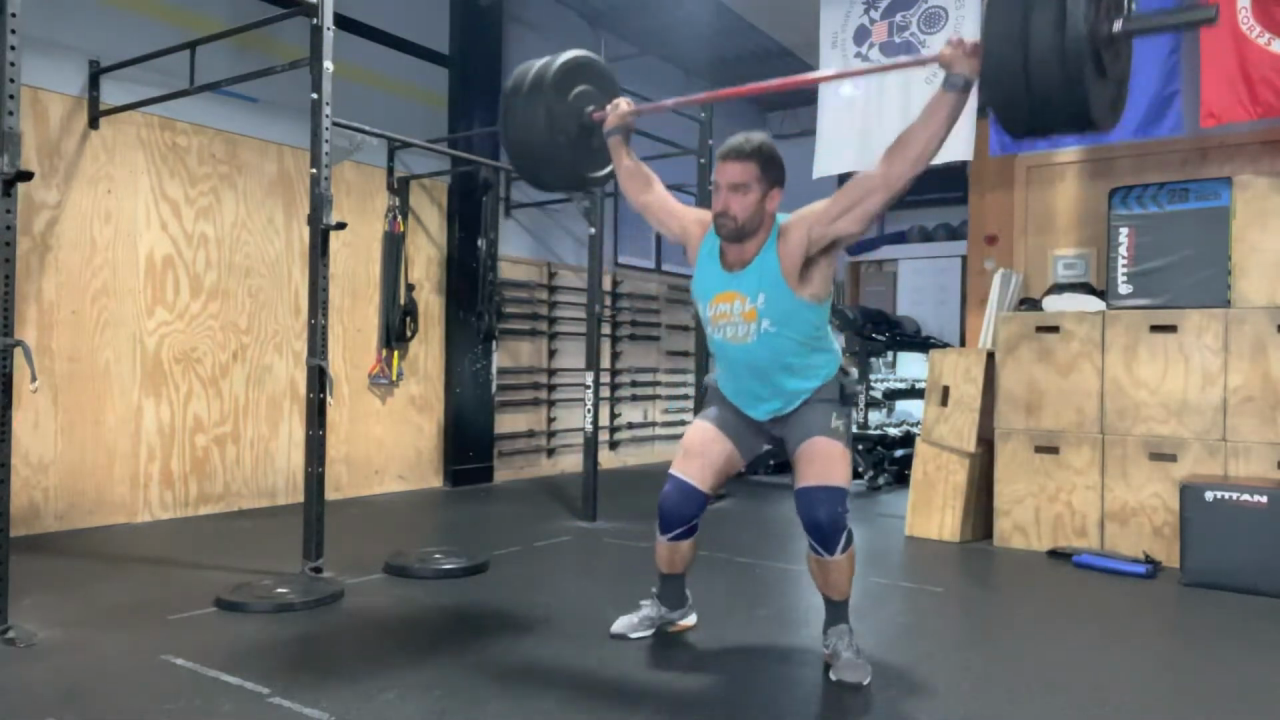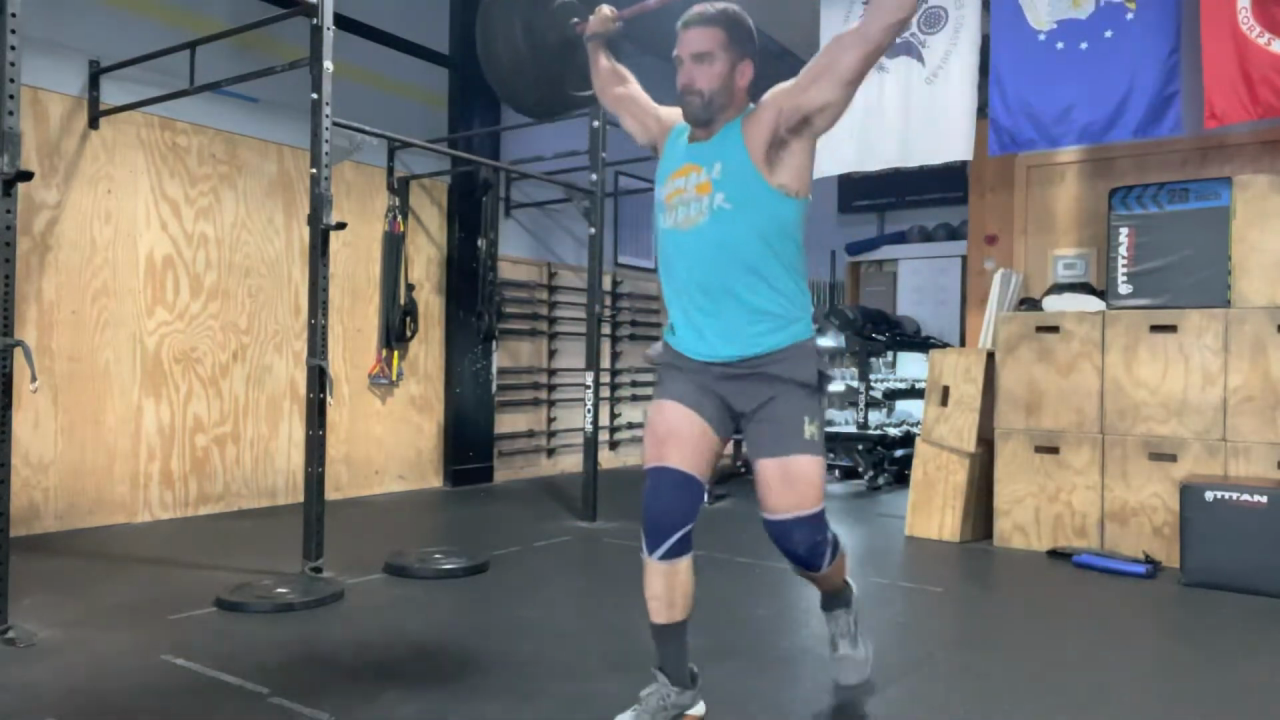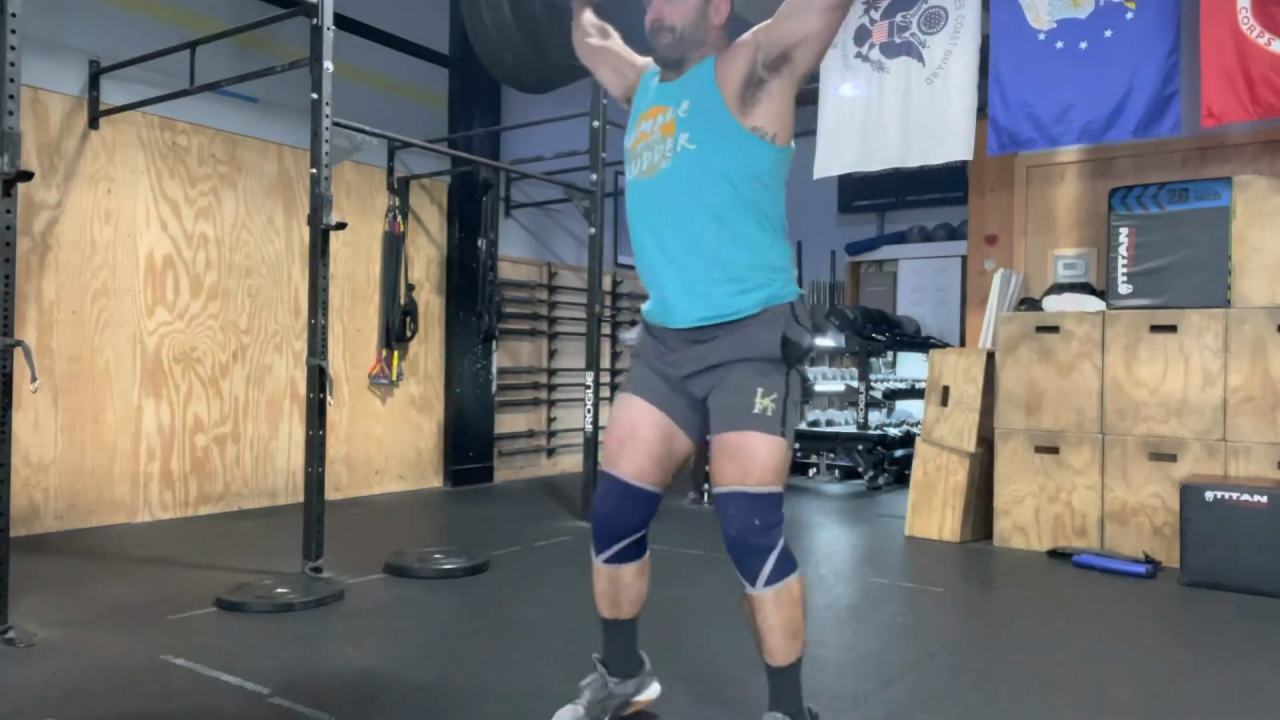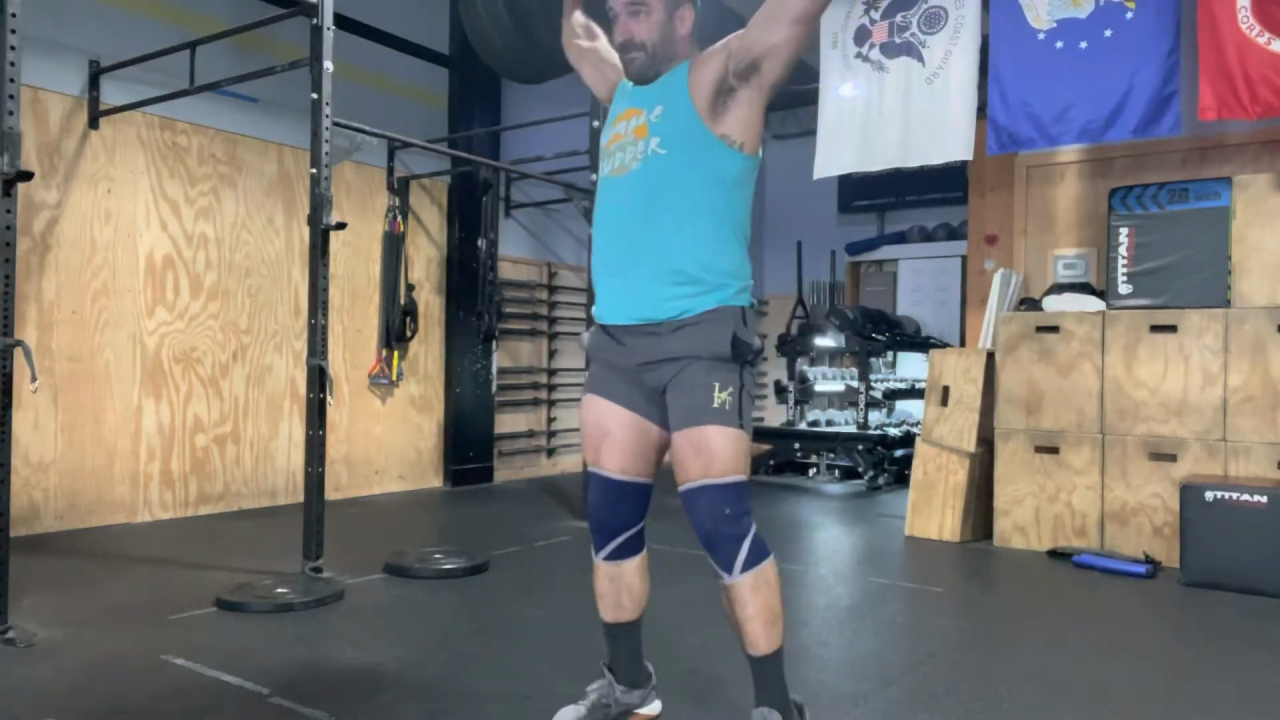
dt=0.5s
person 1, frame 1
left shoulder: (802, 242)
right shoulder: (700, 237)
left elbow: (892, 175)
right elbow: (644, 191)
left wrist: (958, 82)
right wrist: (617, 135)
left hip: (809, 396)
right hip: (732, 399)
left knee: (823, 513)
right knee: (677, 504)
left ankle: (837, 633)
right ankle: (671, 603)
person 1, frame 2
left shoulder: (775, 126)
right shoulder: (669, 133)
right elbow: (618, 94)
left hip: (775, 362)
right hip: (688, 362)
left knee: (796, 529)
right knee: (664, 510)
left ankle: (840, 604)
person 1, frame 3
left shoulder: (752, 68)
right shoulder: (645, 86)
left hip: (748, 334)
right hip: (664, 341)
left knee: (749, 526)
right knee: (614, 516)
person 1, frame 4
left shoulder: (723, 76)
right shoulder: (624, 89)
left hip: (702, 331)
right hip: (618, 337)
left knee: (719, 518)
right knee: (610, 518)
